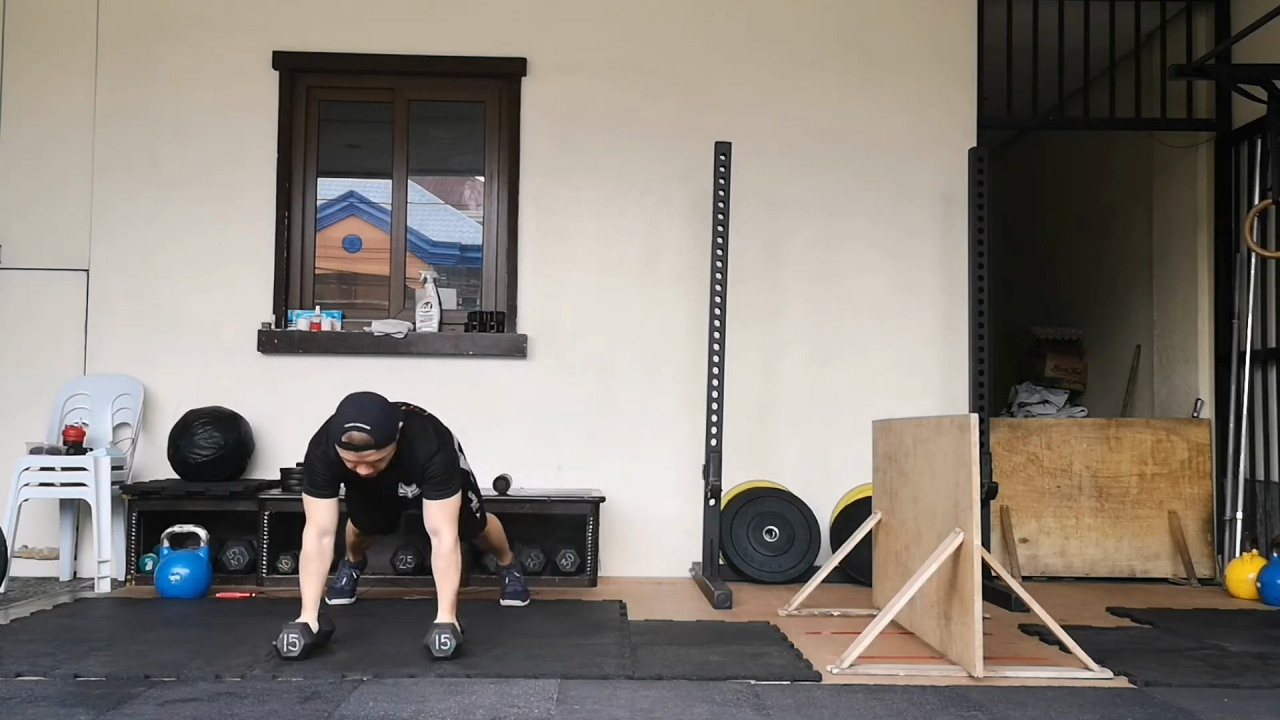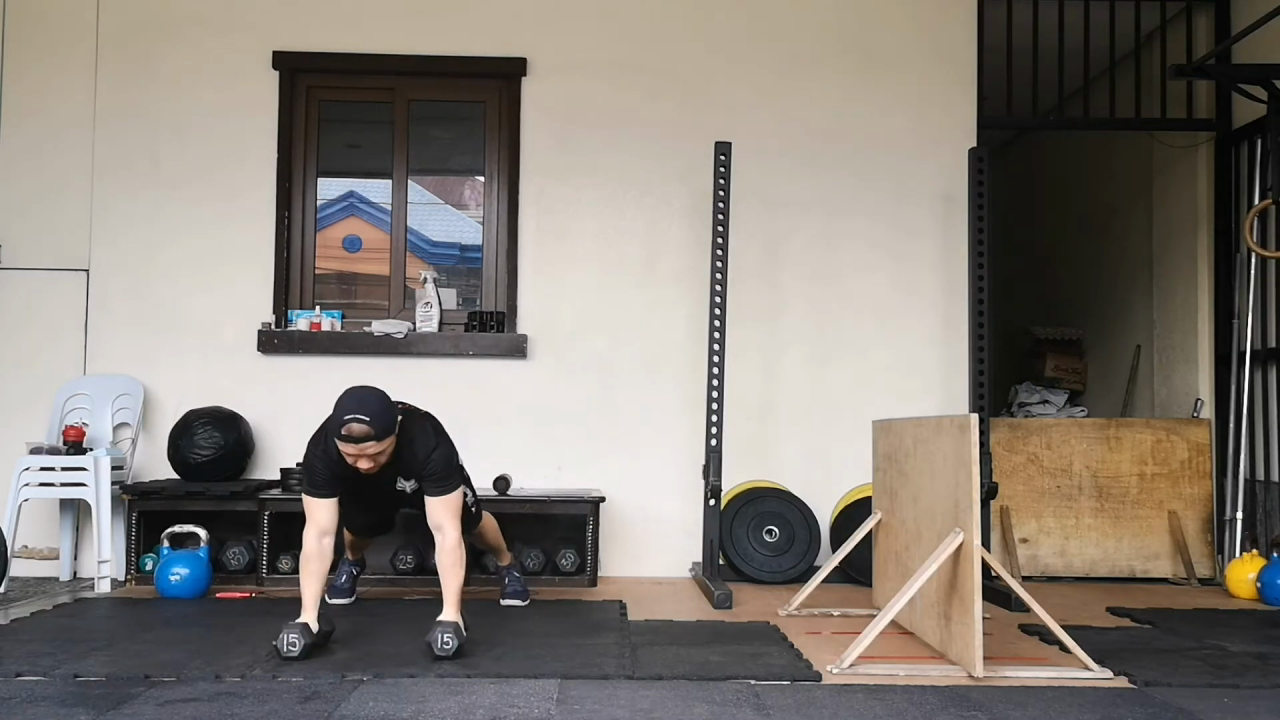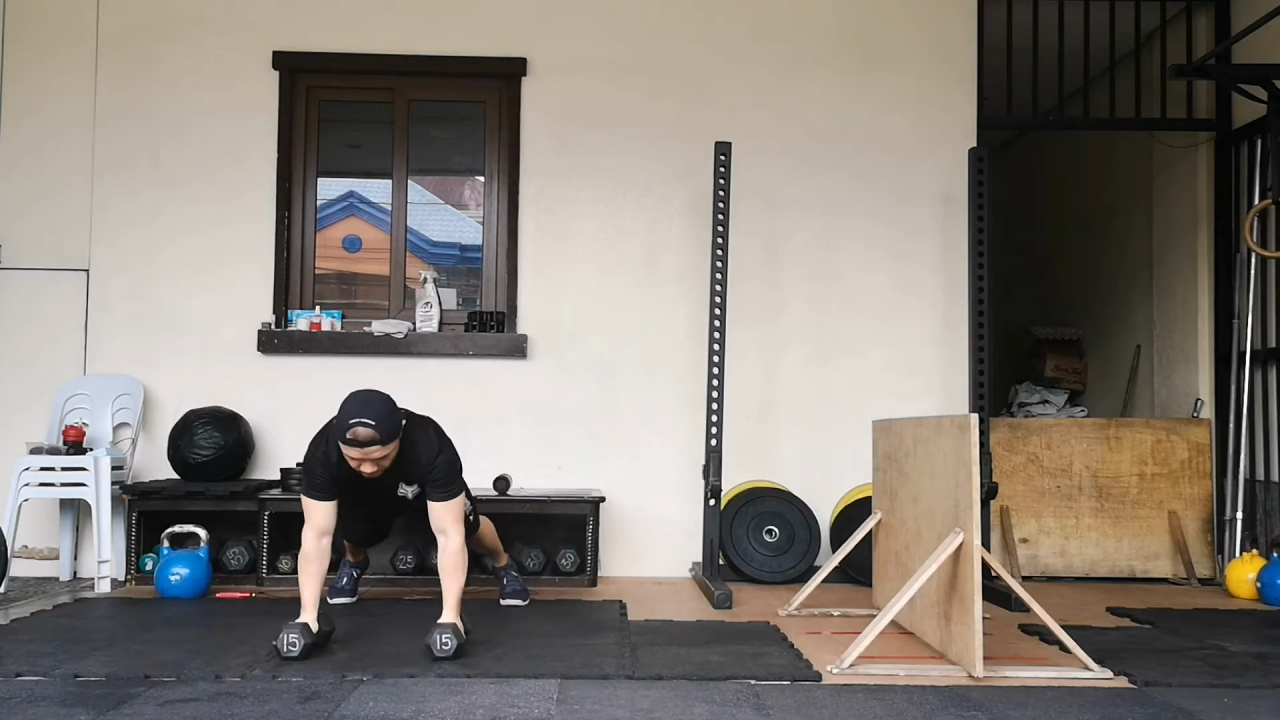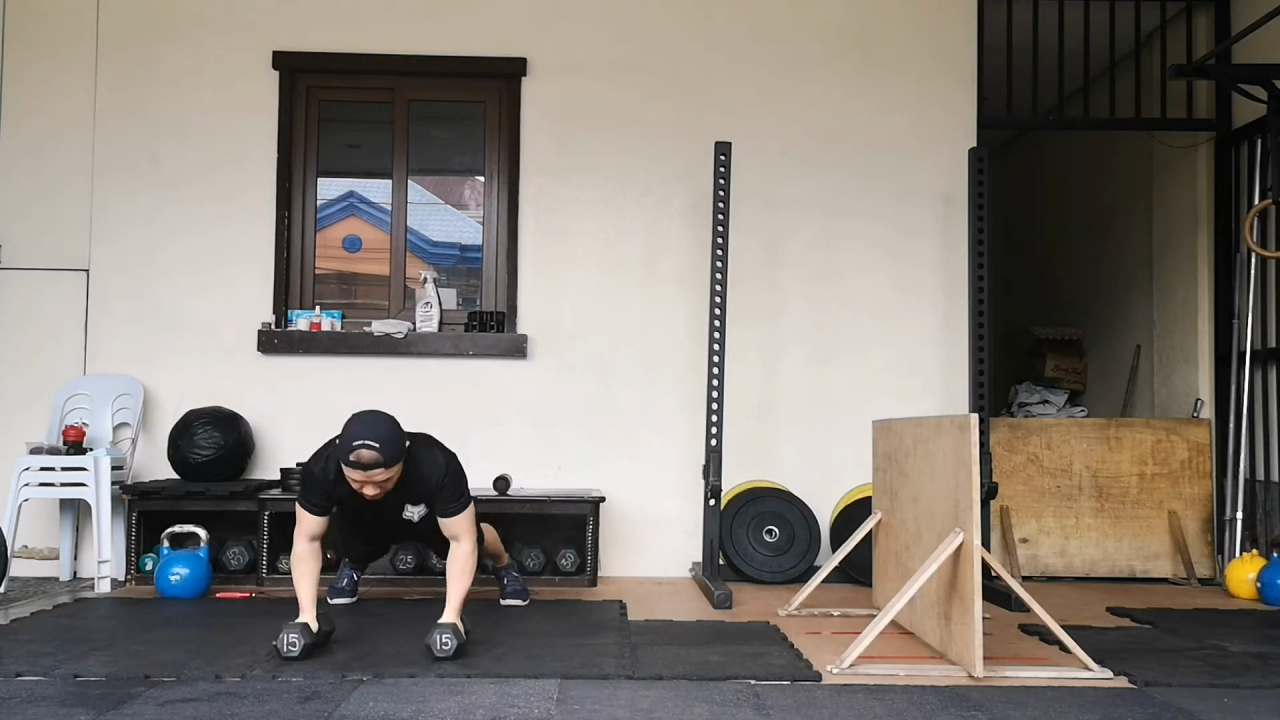
dt=0.2s
person 1, frame 1
left shoulder: (432, 447)
right shoulder: (323, 450)
left elbow: (443, 535)
right elbow: (319, 535)
left wrist: (446, 616)
right wrist: (308, 615)
left hip: (432, 466)
left knee: (473, 526)
left ankle: (508, 566)
right ankle: (352, 564)
person 1, frame 2
left shoulder: (430, 444)
right shoulder: (322, 450)
left elbow: (446, 531)
right elbow: (319, 534)
left wrist: (451, 613)
right wrist: (308, 615)
left hip: (425, 477)
left knee: (471, 522)
left ankle: (507, 566)
right ankle: (352, 562)
person 1, frame 3
left shoulder: (433, 449)
right shoulder: (322, 452)
left elbow: (449, 535)
right elbow: (317, 535)
left wrist: (450, 615)
right wrist: (308, 615)
left hip: (423, 488)
left knee: (469, 528)
left ankle: (503, 566)
right ankle: (354, 564)
person 1, frame 4
left shoulder: (437, 466)
right shoulder: (322, 469)
left elbow: (462, 541)
right elbow: (306, 539)
left wrist: (451, 614)
right wrist: (307, 614)
left ankle: (504, 566)
right ankle: (352, 566)
